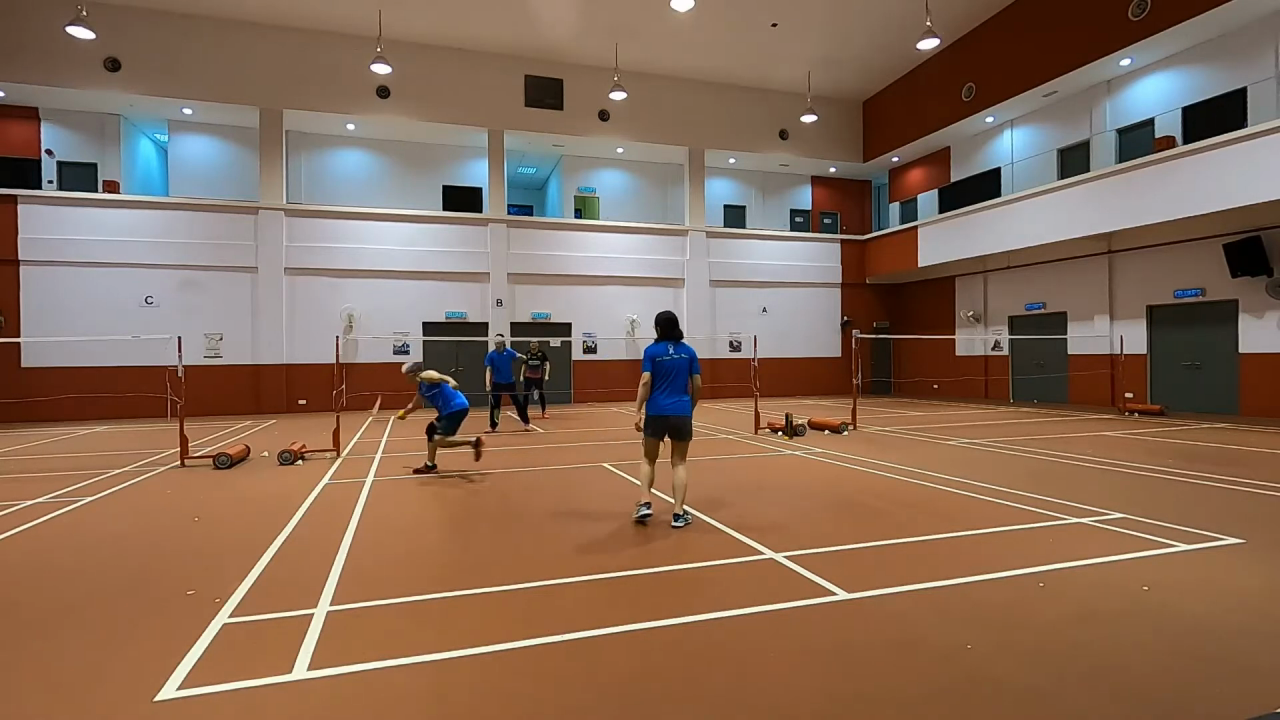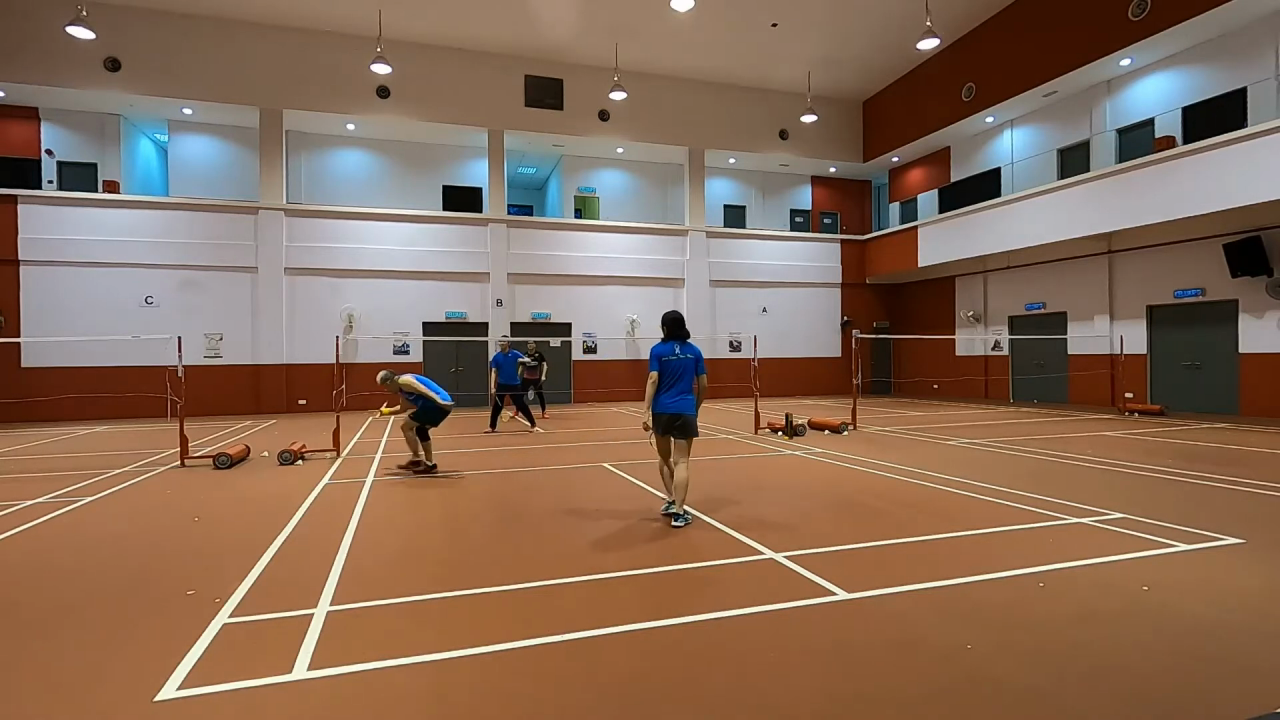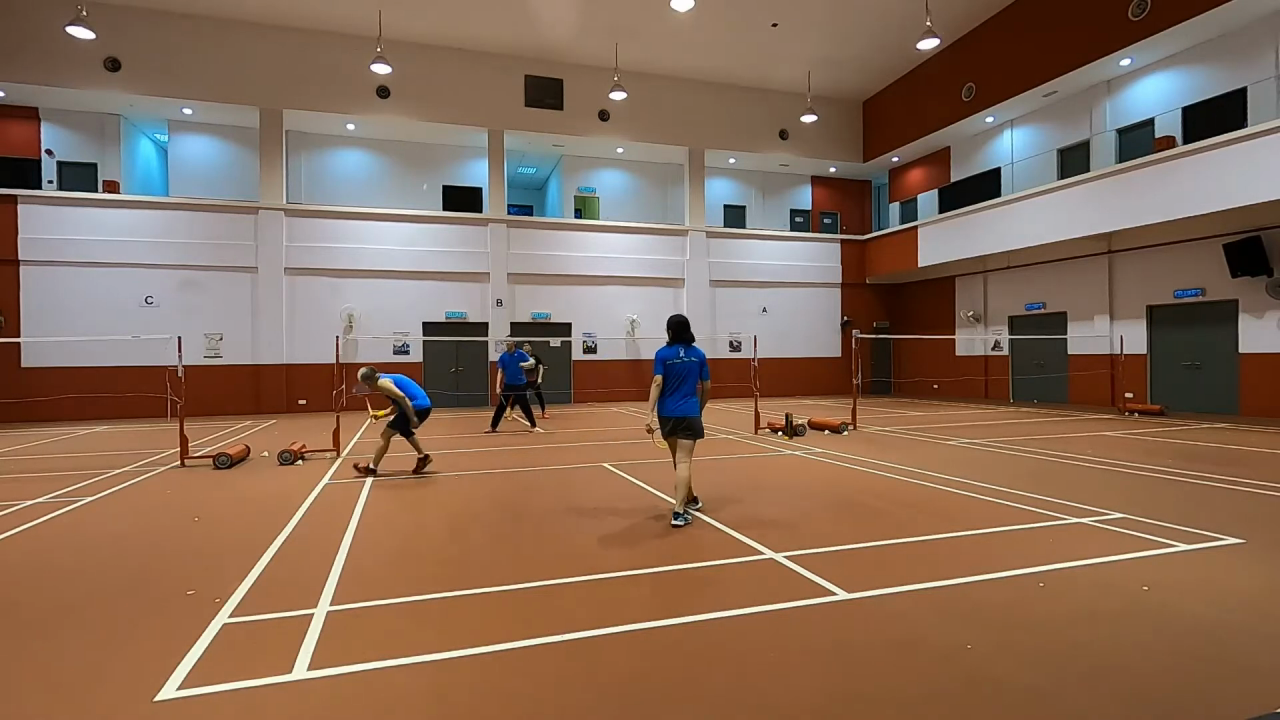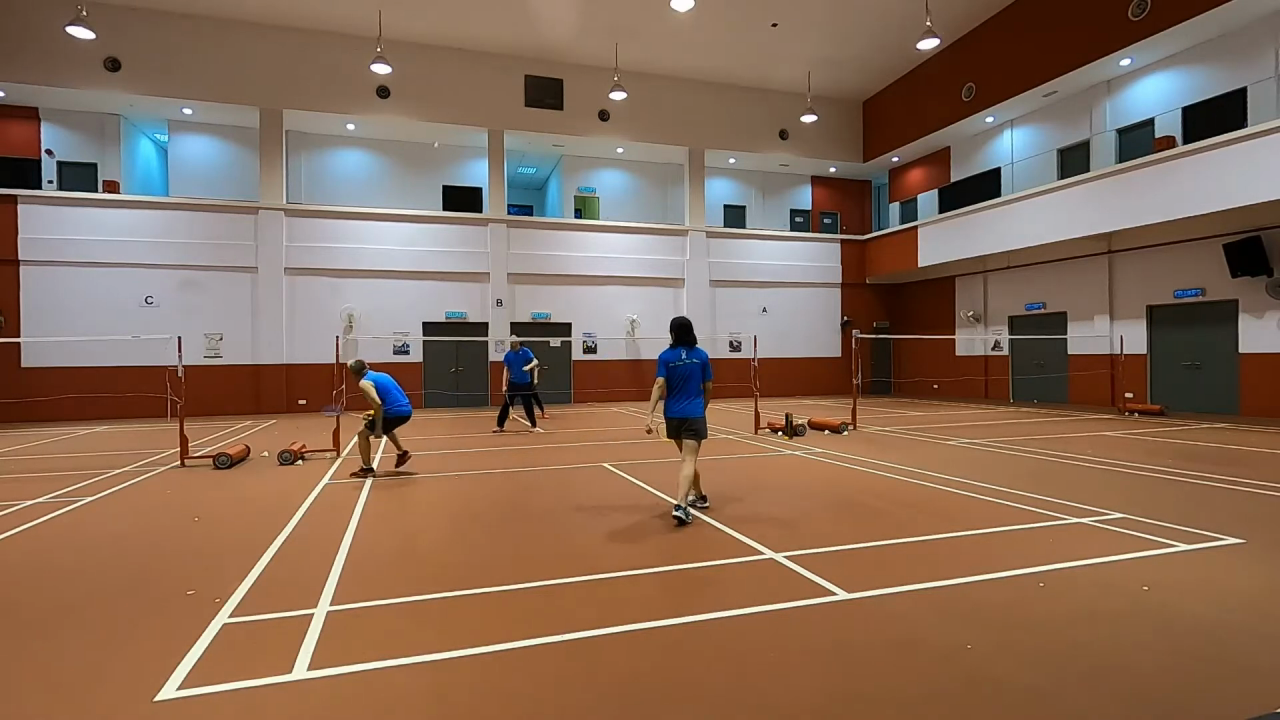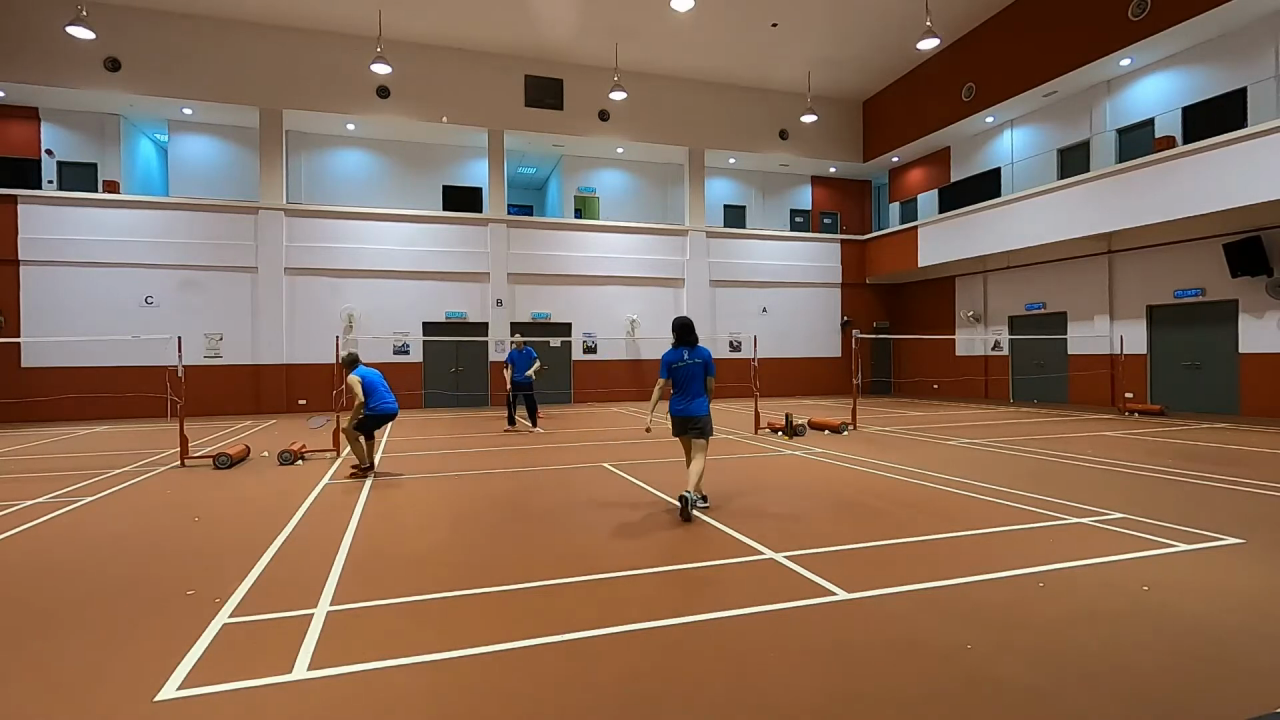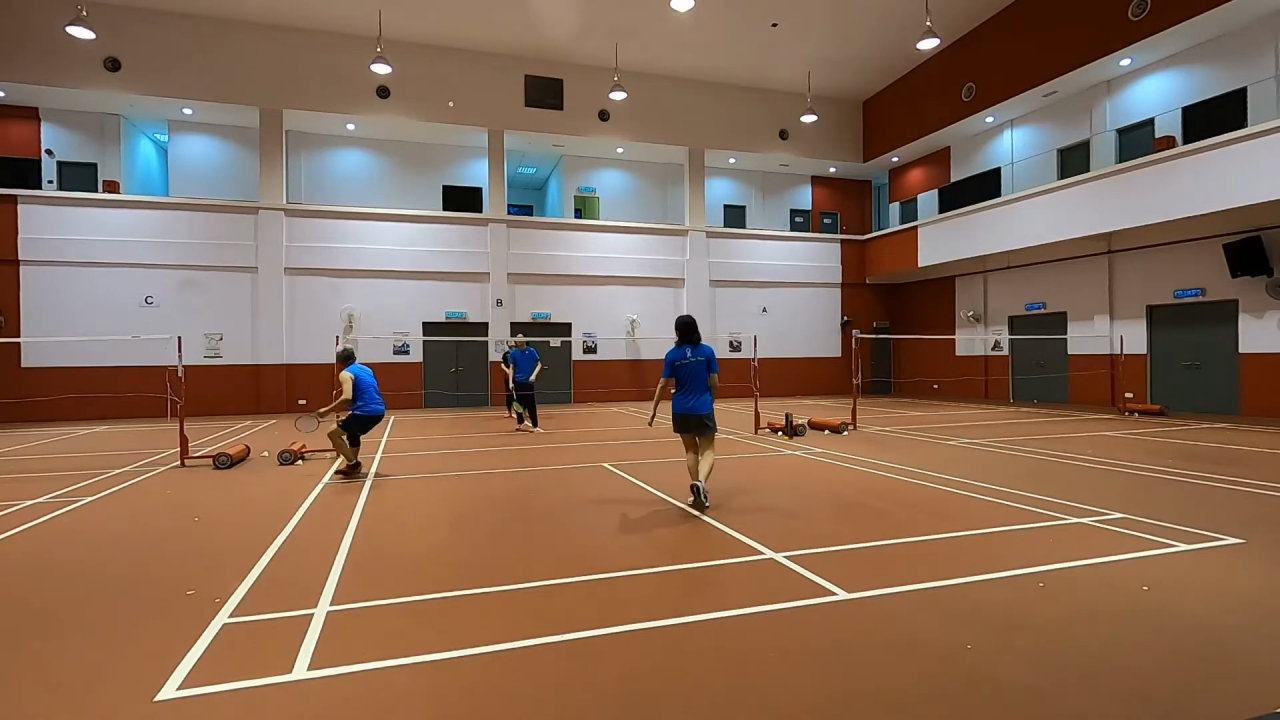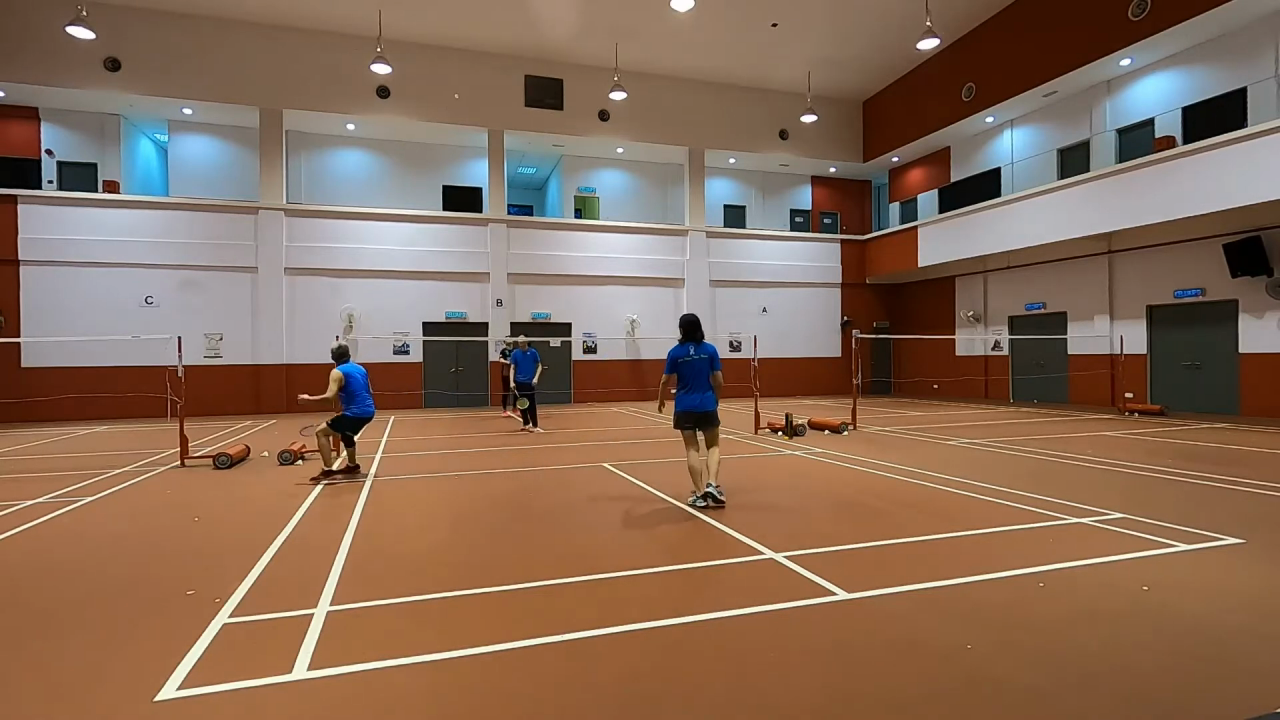
dt=0.1s
person 1, frame 1
left shoulder: (651, 351)
right shoulder: (688, 351)
left elbow: (645, 382)
right elbow: (697, 385)
left wrist: (638, 412)
right wrist: (691, 409)
left hip: (656, 413)
right hip: (681, 412)
left knee: (648, 460)
right knee: (679, 464)
left ankle: (644, 503)
right ankle: (679, 513)
person 1, frame 2
left shoulder: (658, 350)
right shoulder: (694, 351)
left elbow: (653, 380)
right elbow: (702, 385)
left wrist: (647, 411)
right wrist: (696, 408)
left hip: (661, 410)
right hip: (685, 411)
left knee: (665, 458)
right knee: (681, 462)
left ankle: (671, 501)
right ankle: (679, 512)
person 1, frame 3
left shoulder: (663, 354)
right shoulder: (699, 354)
left elbow: (657, 383)
right elbow: (706, 388)
left wrist: (650, 414)
right wrist: (700, 410)
left hip: (667, 414)
right hip: (690, 413)
left knee: (678, 458)
right knee: (684, 462)
left ankle: (690, 497)
right ankle: (679, 511)
person 1, frame 4
left shoulder: (666, 356)
right shoulder: (702, 356)
left elbow: (659, 385)
right elbow: (708, 388)
left wrist: (650, 415)
left hip: (673, 414)
right hip: (694, 414)
left knee: (686, 458)
right knee: (689, 461)
left ankle: (699, 496)
right ankle: (680, 506)
person 1, frame 5
left shoulder: (668, 356)
right shoulder: (704, 354)
left elbow: (661, 386)
right elbow: (711, 386)
left wrist: (650, 415)
left hip: (678, 412)
right hip: (699, 411)
left knee: (690, 454)
right knee: (699, 458)
left ankle: (699, 496)
right ankle: (689, 493)
person 1, frame 6
left shoulder: (672, 355)
right shoulder: (707, 351)
left elbow: (663, 384)
right elbow: (715, 383)
left wrist: (654, 409)
left hip: (680, 410)
right hip: (703, 409)
left knee: (691, 453)
right knee: (707, 453)
left ankle: (698, 488)
right ankle: (700, 484)
person 1, frame 7
left shoulder: (675, 352)
right shoulder: (710, 350)
left elbow: (665, 381)
right elbow: (719, 381)
left wrist: (661, 400)
right wrist: (714, 398)
left hip: (684, 407)
right hip: (706, 406)
left knee: (692, 450)
right knee: (713, 447)
left ankle: (699, 494)
right ankle: (711, 486)
